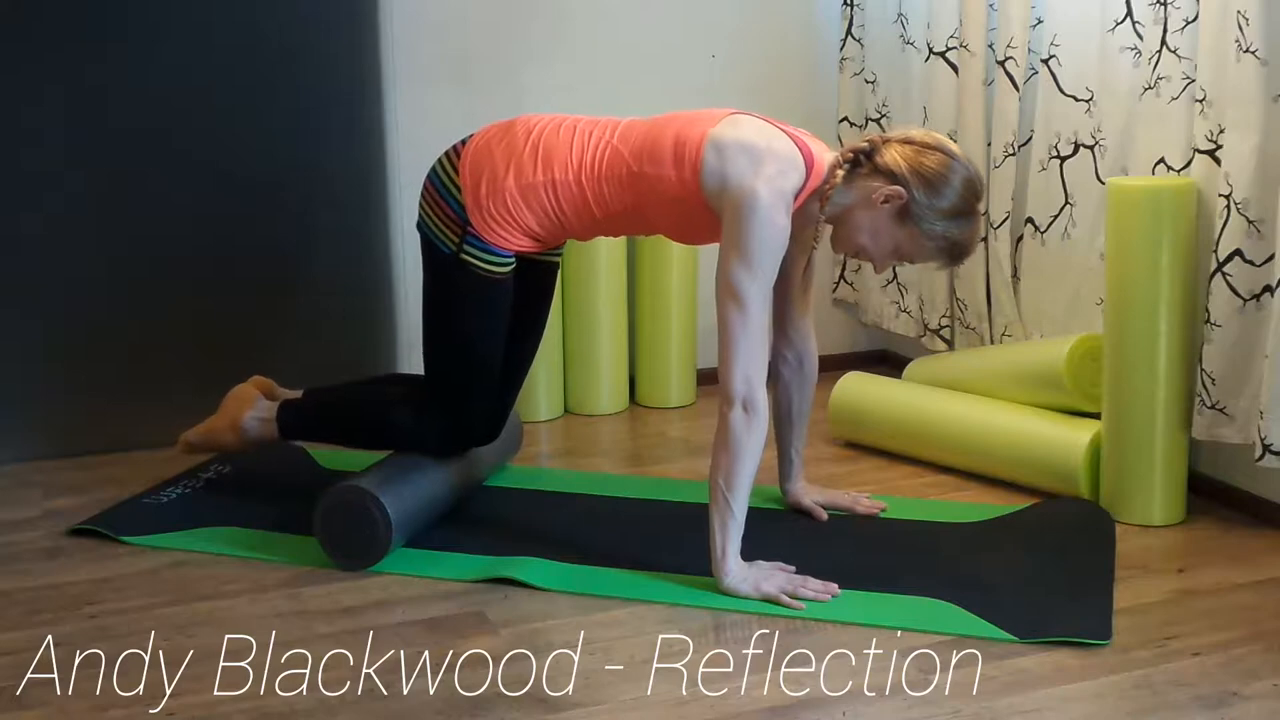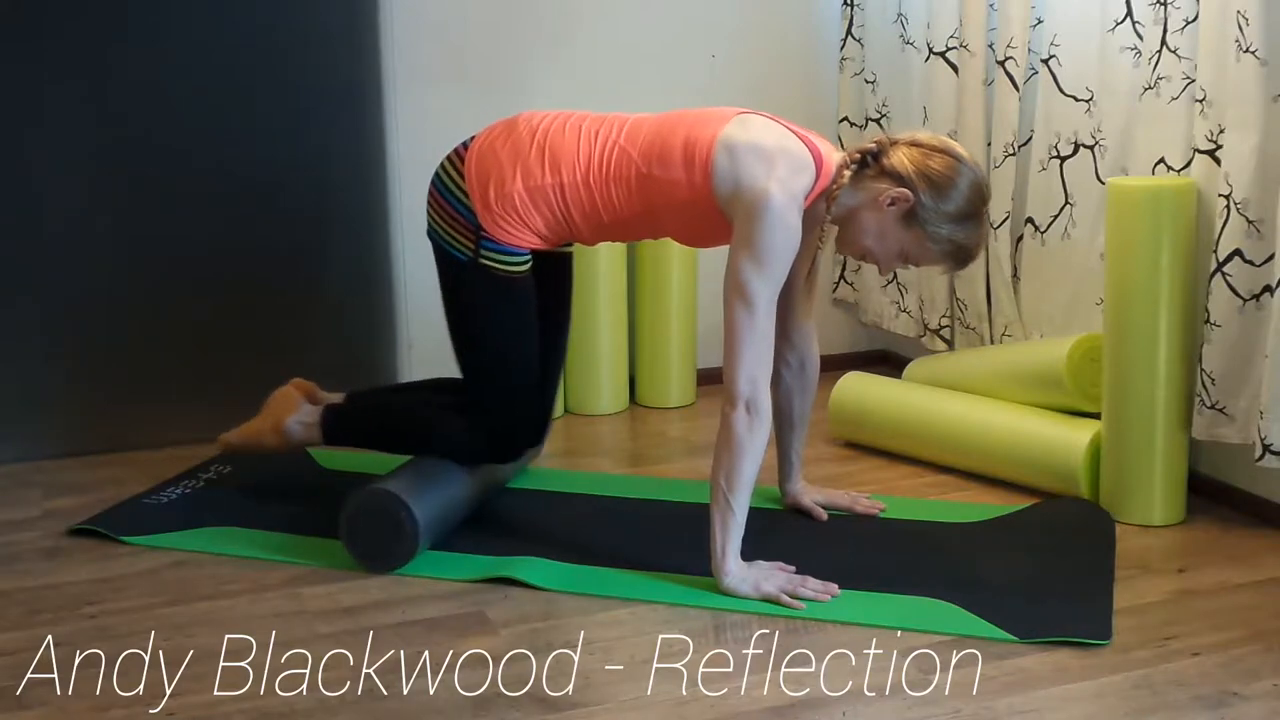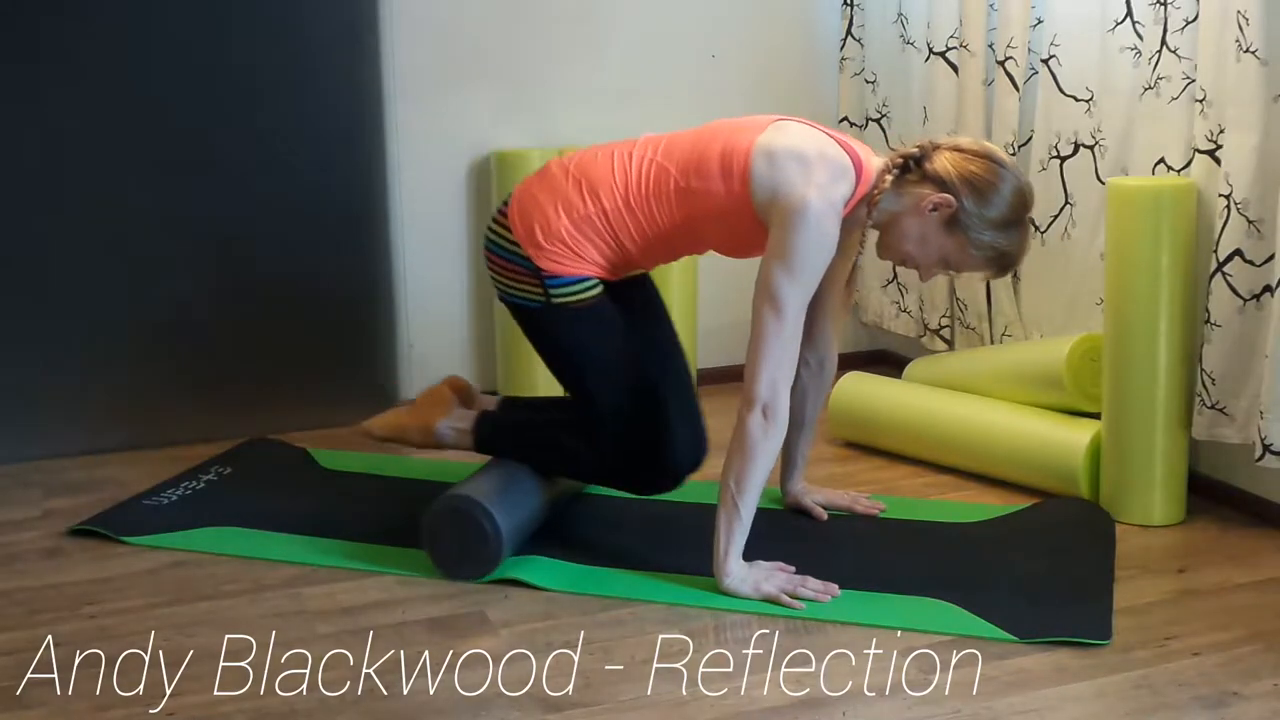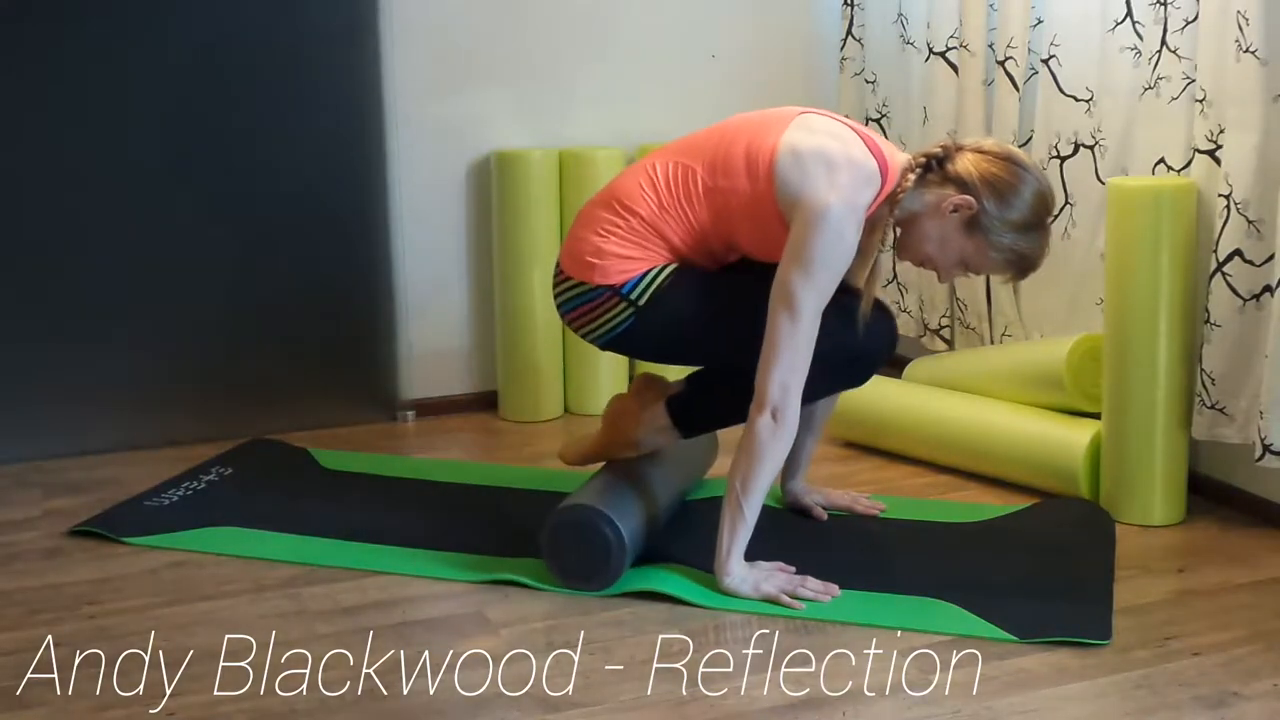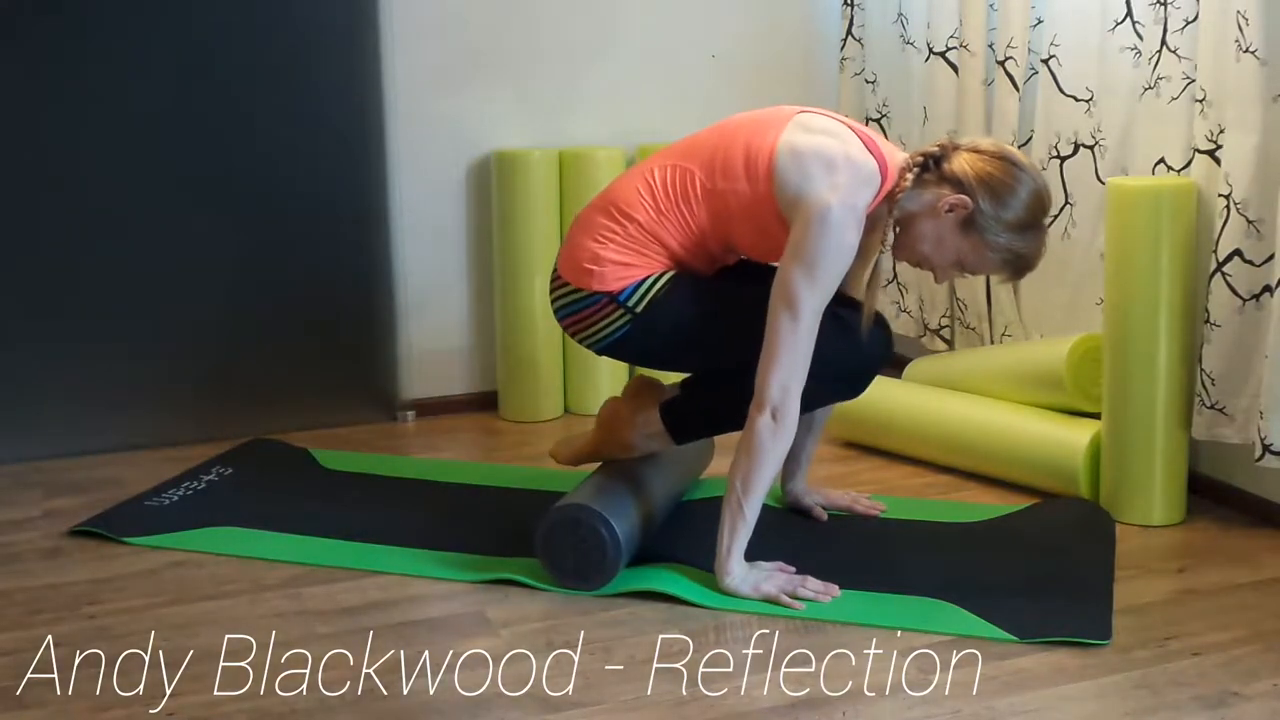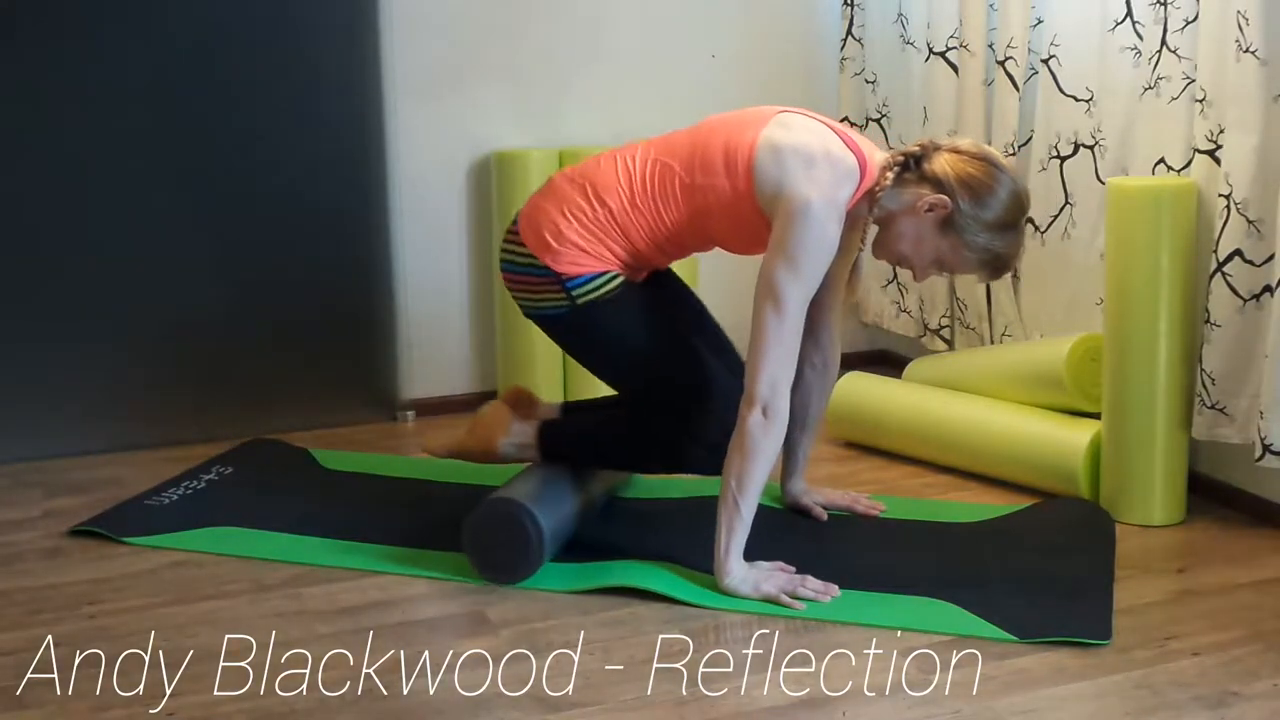
dt=0.7s
person 1, frame 1
left shoulder: (812, 185)
right shoulder: (768, 191)
left elbow: (793, 345)
right elbow: (741, 393)
left wrist: (794, 481)
right wrist: (728, 565)
left hip: (524, 202)
right hip: (482, 197)
left knee: (479, 418)
right knee: (454, 421)
left ankle: (280, 400)
right ankle: (260, 417)
person 1, frame 2
left shoulder: (819, 187)
right shoulder: (779, 195)
left elbow: (796, 348)
right elbow: (747, 395)
left wrist: (794, 479)
right wrist: (729, 563)
left hip: (529, 195)
right hip: (487, 200)
left knee: (519, 418)
right knee: (500, 431)
left ankle: (321, 404)
right ankle: (305, 421)
person 1, frame 3
left shoulder: (855, 187)
right shoulder: (817, 200)
left elbow: (817, 353)
right elbow: (764, 398)
left wrist: (794, 482)
right wrist: (729, 563)
left hip: (597, 242)
right hip: (549, 242)
left knee: (668, 441)
right knee: (661, 457)
left ankle: (482, 410)
right ankle: (459, 424)
person 1, frame 4
left shoulder: (883, 178)
right shoulder: (840, 200)
left elbow: (815, 358)
right elbow: (777, 396)
left wrist: (795, 480)
right wrist: (731, 565)
left hip: (655, 255)
right hip: (611, 276)
left knee: (832, 335)
right knee: (866, 338)
left ankle: (663, 403)
right ankle: (652, 418)
person 1, frame 5
left shoulder: (882, 180)
right shoulder: (840, 199)
left elbow: (816, 357)
right elbow: (777, 396)
left wrist: (795, 481)
right wrist: (732, 566)
left hip: (657, 262)
right hip: (610, 283)
left knee: (842, 341)
right knee: (856, 347)
left ankle: (657, 410)
right ankle: (644, 425)
person 1, frame 6
left shoulder: (858, 182)
right shoulder: (820, 197)
left elbow: (819, 350)
right elbow: (766, 396)
left wrist: (795, 480)
right wrist: (731, 565)
left hip: (606, 245)
right hip: (562, 254)
left knee: (719, 399)
right knee: (717, 423)
left ankle: (541, 418)
right ankle: (521, 437)
